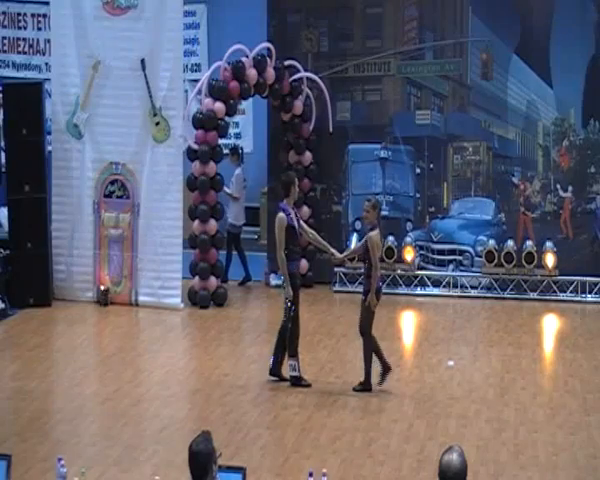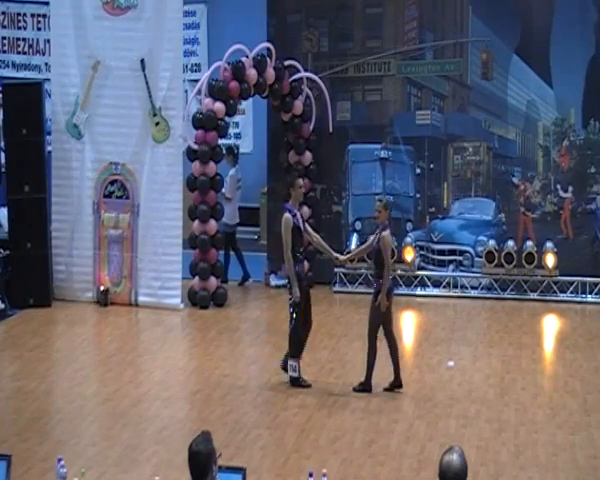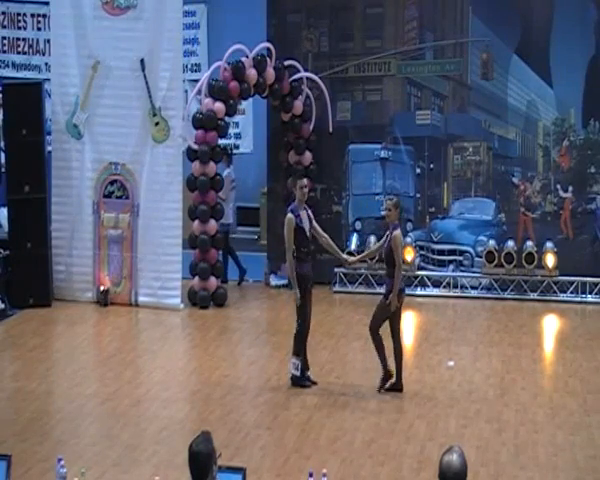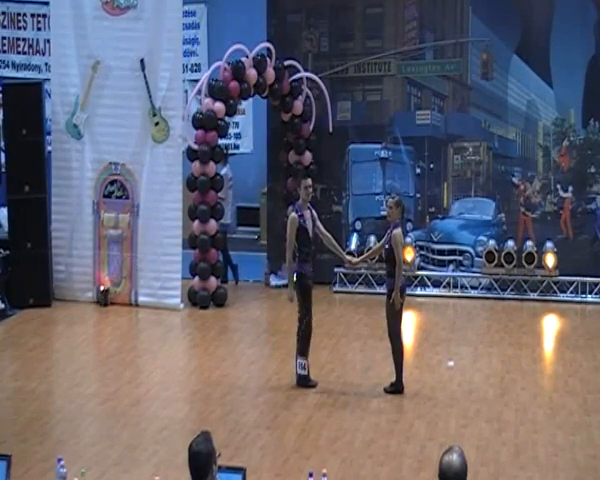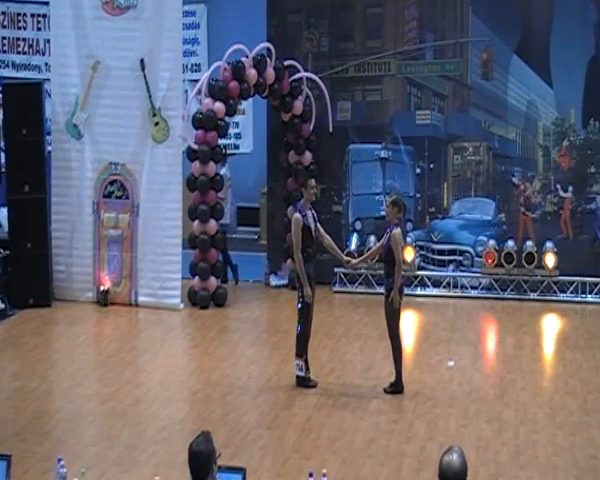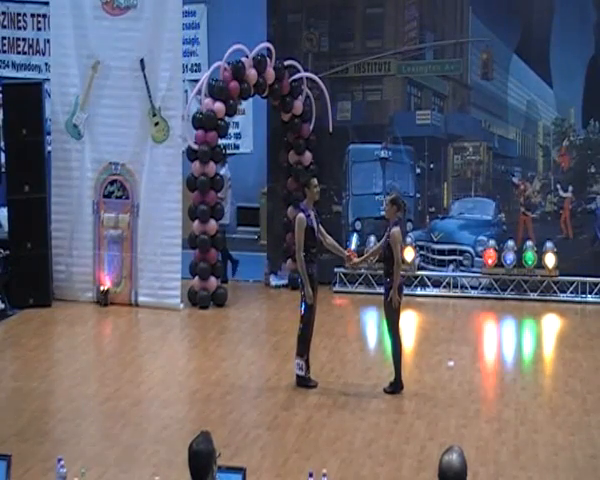
dt=0.4s
person 1, frame 1
left shoulder: (293, 212)
right shoulder: (282, 216)
left elbow: (310, 234)
right elbow: (280, 253)
left wrist: (330, 250)
right wrist: (287, 285)
left hip: (295, 272)
right hip: (289, 273)
left knee: (288, 321)
right knee: (293, 323)
left ankle: (276, 367)
right ankle: (294, 374)
person 1, frame 2
left shoulder: (299, 213)
right shoulder: (287, 217)
left elbow: (313, 237)
right elbow: (287, 254)
left wrist: (333, 254)
right wrist: (294, 285)
left hip: (303, 271)
right hip: (295, 274)
left knee: (306, 322)
right knee: (296, 323)
left ankle: (289, 361)
right ankle: (294, 374)
person 1, frame 3
left shoulder: (308, 212)
right shoulder: (291, 217)
left elbow: (322, 237)
right elbow: (289, 254)
left wrist: (341, 256)
right wrist: (294, 286)
left hip: (308, 270)
right hip: (299, 272)
left knee: (306, 322)
right knee: (302, 323)
left ankle: (303, 371)
right ankle: (296, 373)
person 1, frame 4
left shoulder: (312, 212)
right shoulder: (295, 216)
left elbow: (325, 236)
right elbow: (289, 253)
left wrist: (344, 256)
right wrist: (291, 285)
left hip: (309, 270)
right hip: (300, 272)
left knee: (306, 321)
right knee: (305, 322)
left ankle: (303, 371)
right ankle: (301, 374)
person 1, frame 5
left shoulder: (312, 212)
right shoulder: (298, 217)
left elbow: (324, 238)
right elbow: (297, 254)
left wrist: (342, 257)
right wrist: (305, 285)
left hip: (311, 270)
right hip: (303, 273)
left knee: (308, 322)
right knee: (304, 322)
left ankle: (304, 370)
right ankle: (301, 374)
person 1, frame 6
left shoulder: (313, 213)
right shoulder: (302, 217)
left elbow: (326, 239)
right elbow: (299, 254)
left wrist: (345, 254)
right wrist: (307, 286)
left hip: (314, 271)
right hip: (307, 273)
left knee: (310, 323)
right knee: (306, 323)
left ankle: (305, 371)
right ankle: (301, 375)
person 2, frame 1
left shoulder: (373, 235)
right shoulder: (371, 233)
left elbow: (375, 266)
right elbow: (359, 248)
left wrist: (372, 294)
right wrist: (342, 256)
left hip: (372, 288)
right hip: (370, 286)
left knee: (366, 333)
right knee: (365, 331)
left ankle: (367, 382)
right ankle: (385, 365)
person 2, frame 2
left shoulder: (385, 235)
right shoulder: (379, 233)
left elbow: (388, 266)
right elbow: (365, 248)
left wrist: (383, 294)
right wrist: (346, 258)
left hip: (383, 289)
right hip: (383, 288)
left knee: (372, 335)
right knee: (388, 334)
left ankle: (367, 382)
right ankle: (397, 379)
person 2, frame 3
left shoulder: (396, 234)
right shoulder: (390, 232)
left elbow: (399, 266)
right elbow: (376, 249)
left wrist: (394, 294)
right wrist: (356, 259)
left hip: (395, 289)
right hip: (392, 288)
left knee: (374, 328)
right knee: (395, 334)
left ankle: (386, 372)
right ankle: (398, 381)
person 2, frame 4
left shoulder: (397, 232)
right shoulder: (391, 230)
left elbow: (400, 263)
right elbow: (378, 249)
left wrist: (397, 291)
right wrist: (358, 260)
left hip: (396, 287)
right hip: (392, 285)
left knee: (394, 335)
right knee: (394, 334)
left ankle: (398, 383)
right ankle: (398, 380)
person 2, frame 5
left shoulder: (396, 232)
right shoulder: (390, 230)
left elbow: (399, 263)
right elbow: (377, 249)
left wrist: (395, 291)
right wrist: (357, 261)
left hip: (393, 287)
right hip: (389, 285)
left knee: (394, 334)
right knee: (393, 334)
left ankle: (398, 383)
right ankle: (397, 380)
person 2, frame 6
left shoulder: (395, 230)
right shoulder: (391, 229)
left elbow: (398, 262)
right elbow: (378, 248)
left wrist: (394, 290)
right wrist: (360, 260)
left hip: (393, 286)
right hip: (389, 284)
left knee: (393, 333)
right knee: (393, 333)
left ankle: (397, 382)
right ankle: (397, 380)
person 3, frame 1
left shoulder: (237, 173)
right shoulder: (239, 172)
left elbow: (236, 196)
left wrist: (224, 189)
right wrist: (227, 189)
left hip: (235, 217)
right hip: (237, 216)
left knee: (229, 246)
right knee: (237, 246)
left ankle: (225, 275)
right ankle: (247, 274)
person 3, frame 2
left shoulder: (232, 173)
right shoulder: (236, 172)
left elbow: (228, 197)
right wrist: (222, 189)
left hip: (229, 217)
right hip: (232, 216)
left knee: (227, 247)
right knee: (233, 245)
left ankle: (225, 276)
right ankle: (245, 273)
person 3, frame 3
left shoulder: (226, 174)
right shoulder: (231, 172)
left elbow: (223, 197)
left hip: (224, 216)
right hip: (228, 215)
left knee: (225, 246)
right knee: (227, 246)
left ankle: (224, 276)
right ankle: (240, 269)
person 3, frame 4
left shoulder: (224, 173)
right shoulder: (227, 170)
left elbow: (222, 196)
left hip: (223, 216)
right hip: (226, 215)
left knee: (223, 246)
right knee: (223, 246)
right ankle: (225, 275)
person 3, frame 5
left shoulder: (223, 173)
right shoulder: (225, 171)
left elbow: (221, 196)
left hip: (222, 216)
right hip: (224, 216)
left knee: (222, 246)
right knee: (223, 246)
person 3, frame 6
left shoulder: (223, 173)
right shoulder: (226, 171)
left elbow: (221, 197)
left hip: (221, 216)
right hip: (224, 216)
left knee: (221, 245)
right knee: (222, 245)
left ankle: (224, 275)
